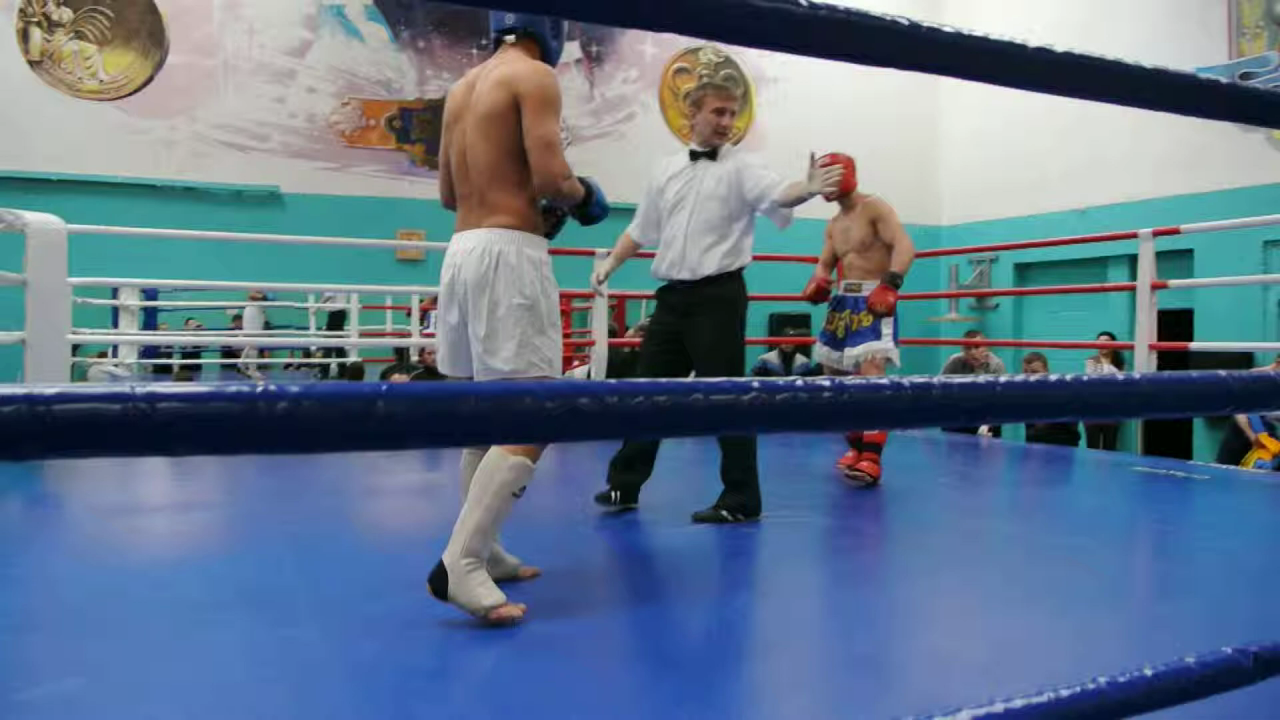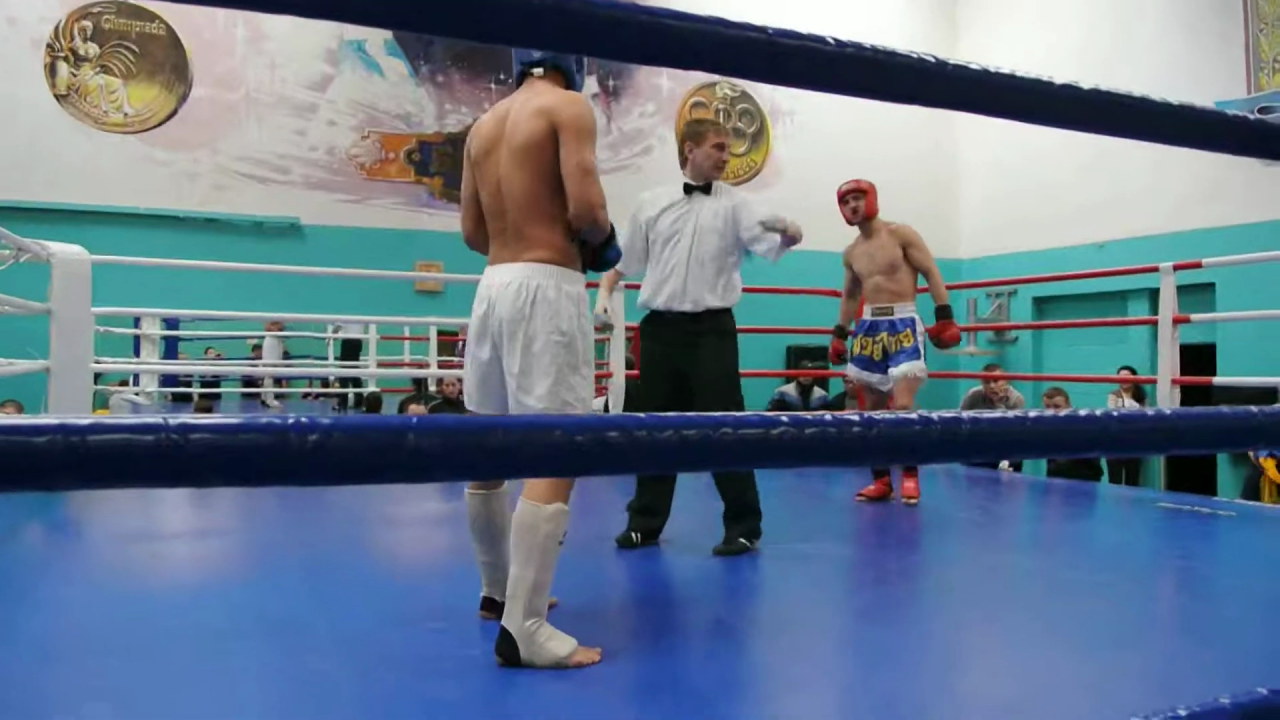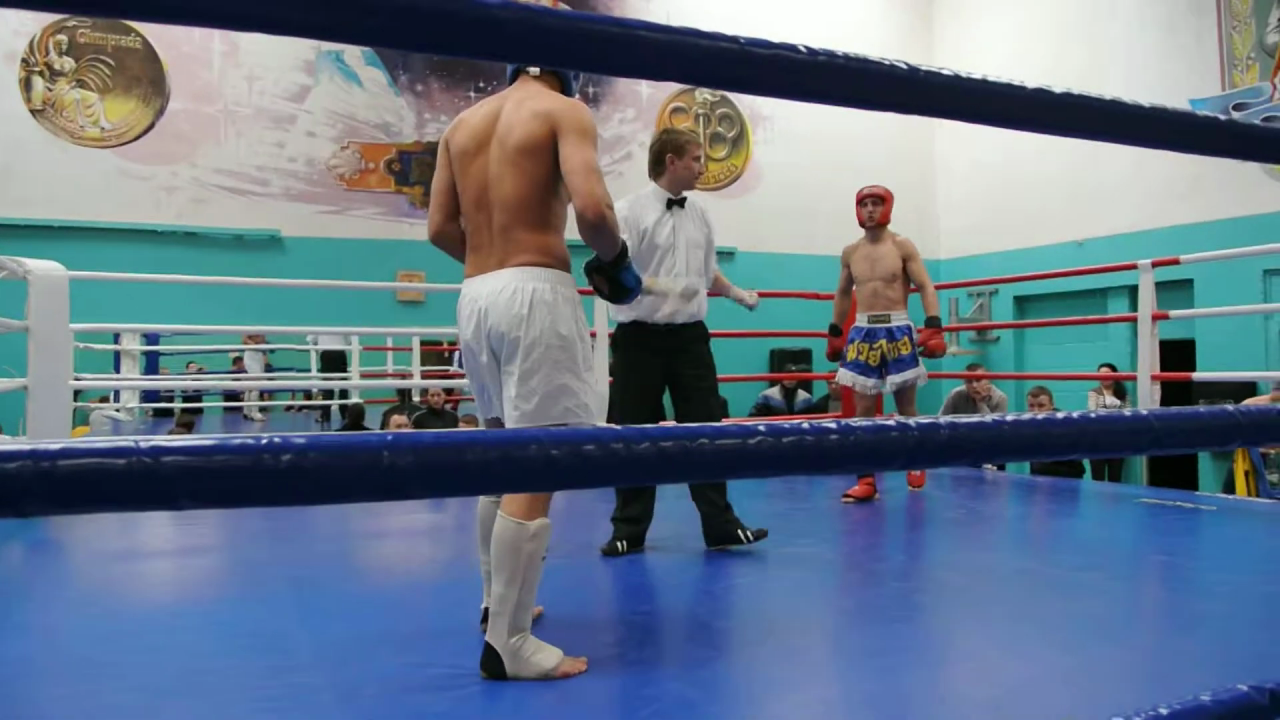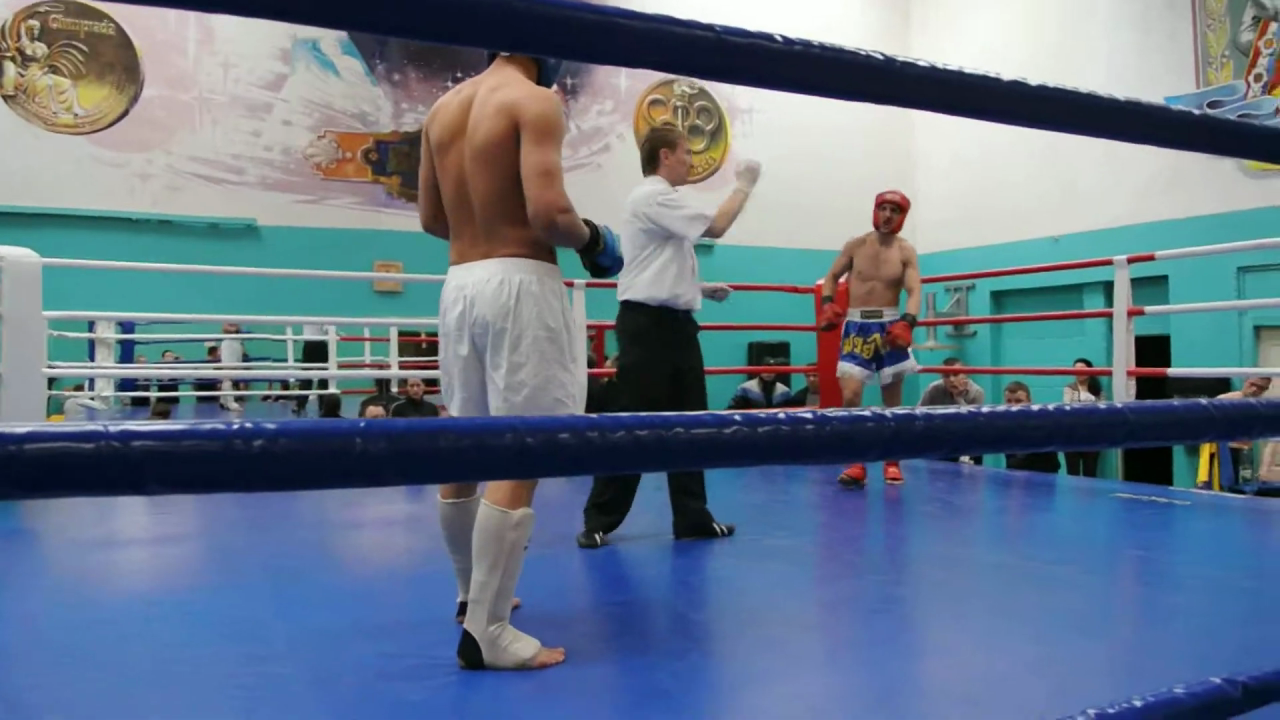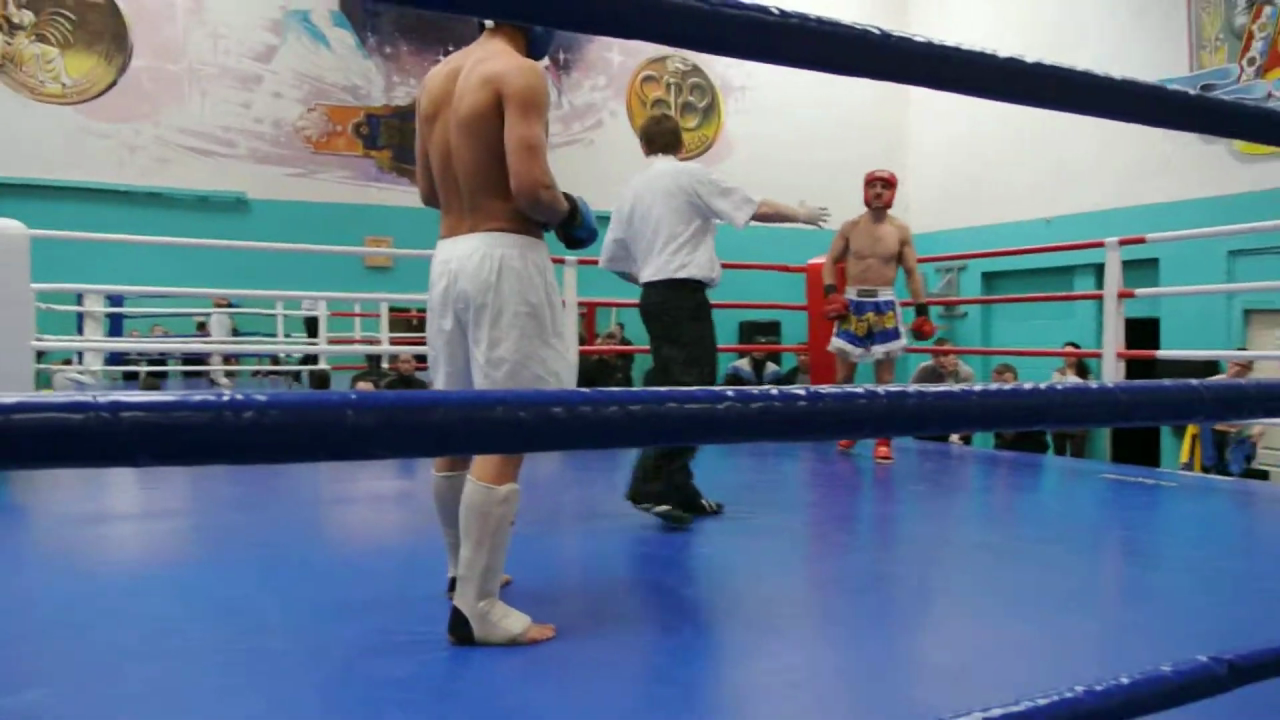
dt=0.3s
person 1, frame 1
left shoulder: (462, 88)
right shoulder: (534, 76)
right elbow: (551, 180)
right wrist: (585, 195)
left hip: (464, 252)
right hip: (508, 255)
left ankle: (484, 551)
right ankle: (461, 565)
person 1, frame 2
left shoulder: (485, 124)
right shoulder: (568, 106)
left elbow: (473, 231)
right elbow: (586, 210)
right wrist: (604, 238)
left hip: (494, 286)
right hip: (545, 288)
left ankle: (499, 588)
right ankle: (524, 629)
person 1, frame 3
left shoulder: (462, 124)
right shoulder: (566, 111)
left elbow: (439, 228)
right elbow: (593, 207)
right wrist: (615, 260)
left hip: (475, 298)
right hip: (536, 294)
left ankle: (498, 604)
right ankle: (508, 644)
person 1, frame 4
left shoulder: (443, 108)
right shoulder: (535, 101)
left elbow: (431, 217)
right elbow: (548, 211)
right wrist: (593, 240)
left hip: (460, 284)
right hip: (521, 284)
left ankle: (473, 595)
right ankle: (486, 632)
person 1, frame 5
left shoulder: (436, 78)
right shoulder: (520, 73)
right elbow: (531, 185)
right wrist: (570, 212)
left hip: (449, 256)
right hip: (505, 258)
left ankle: (465, 570)
right ankle: (476, 608)
person 2, frame 1
left shoulder: (741, 167)
right shoulder: (665, 170)
left elbow: (777, 195)
right elbow: (640, 229)
left wrist: (808, 189)
right wrist: (610, 262)
left hip: (718, 294)
right hip: (672, 294)
left ankle: (741, 499)
right ankle: (624, 483)
person 2, frame 2
left shoulder: (734, 203)
right shoulder: (651, 203)
left elbow: (772, 240)
right elbow: (623, 259)
left wrist: (787, 230)
right wrist: (605, 295)
left hip: (712, 327)
right hip: (661, 326)
left ankle: (743, 524)
right ankle: (646, 521)
person 2, frame 3
left shoulder: (697, 213)
right shoulder: (631, 211)
left elbow: (706, 268)
left wrist: (735, 293)
right wrist: (659, 291)
left hip: (690, 335)
right hip: (641, 337)
left knee: (705, 427)
right knee: (635, 433)
left ankle: (720, 524)
right ankle: (629, 529)
person 2, frame 4
left shoulder: (669, 201)
right shoulder: (651, 197)
right elbow: (715, 226)
left wrist: (702, 288)
right wrist: (745, 185)
left hip: (678, 323)
right hip: (647, 323)
left ankle: (692, 516)
right ankle: (601, 519)
person 2, frame 5
left shoulder: (630, 190)
right shoulder: (690, 176)
left elbow: (611, 259)
right elbow: (752, 209)
right wrist: (800, 214)
left hip: (653, 298)
right hip: (683, 296)
left knee: (669, 392)
right knee: (694, 390)
left ankle: (674, 490)
right ankle: (650, 485)
person 3, frame 1
left shoulder: (876, 208)
right shoulder: (833, 225)
left elbow: (904, 246)
right elbow: (824, 264)
left wrist: (890, 284)
right wrist: (817, 283)
left hip: (873, 302)
right hip: (843, 301)
left knee: (871, 378)
right knee: (835, 381)
left ankle: (870, 460)
right ankle: (857, 446)
person 3, frame 2
left shoulder: (902, 234)
right shoulder: (851, 253)
left elbow: (931, 272)
left wrist: (945, 317)
right wrist: (839, 334)
left hip: (903, 324)
right hip: (869, 326)
left knee: (902, 405)
right knee: (872, 408)
left ankle: (909, 475)
right ankle: (881, 479)
person 3, frame 3
left shoulder: (904, 246)
right shoulder: (850, 254)
left elbow: (926, 288)
right elbow: (843, 294)
left wrist: (934, 328)
right wrist: (835, 332)
left hip: (898, 330)
right hip: (862, 331)
left knee: (906, 407)
right knee: (864, 410)
left ankle: (915, 464)
right ankle: (867, 481)
person 3, frame 4
left shoulder: (906, 252)
right shoulder: (855, 245)
left elbow: (915, 292)
right elbow: (832, 277)
left wrist: (907, 324)
right wrist: (828, 304)
left hip: (888, 326)
right hip: (856, 326)
left knee: (893, 401)
right knee: (850, 394)
left ankle: (892, 461)
right ankle: (856, 464)
person 3, frame 5
left shoulder: (900, 230)
right shoulder: (850, 227)
left elbow: (912, 273)
right elbow: (829, 262)
left wrist: (922, 314)
right wrist: (831, 294)
left hip: (884, 305)
right hip: (852, 303)
left knee: (885, 379)
right knee: (843, 376)
left ankle: (883, 441)
